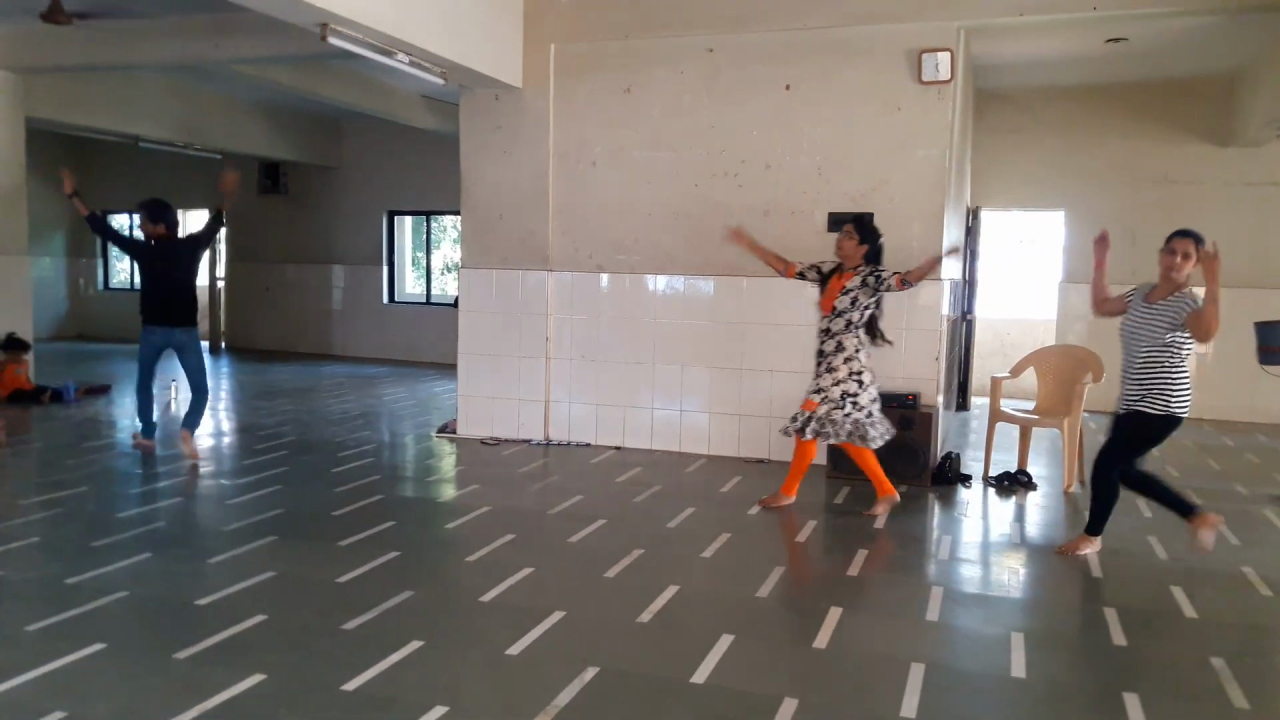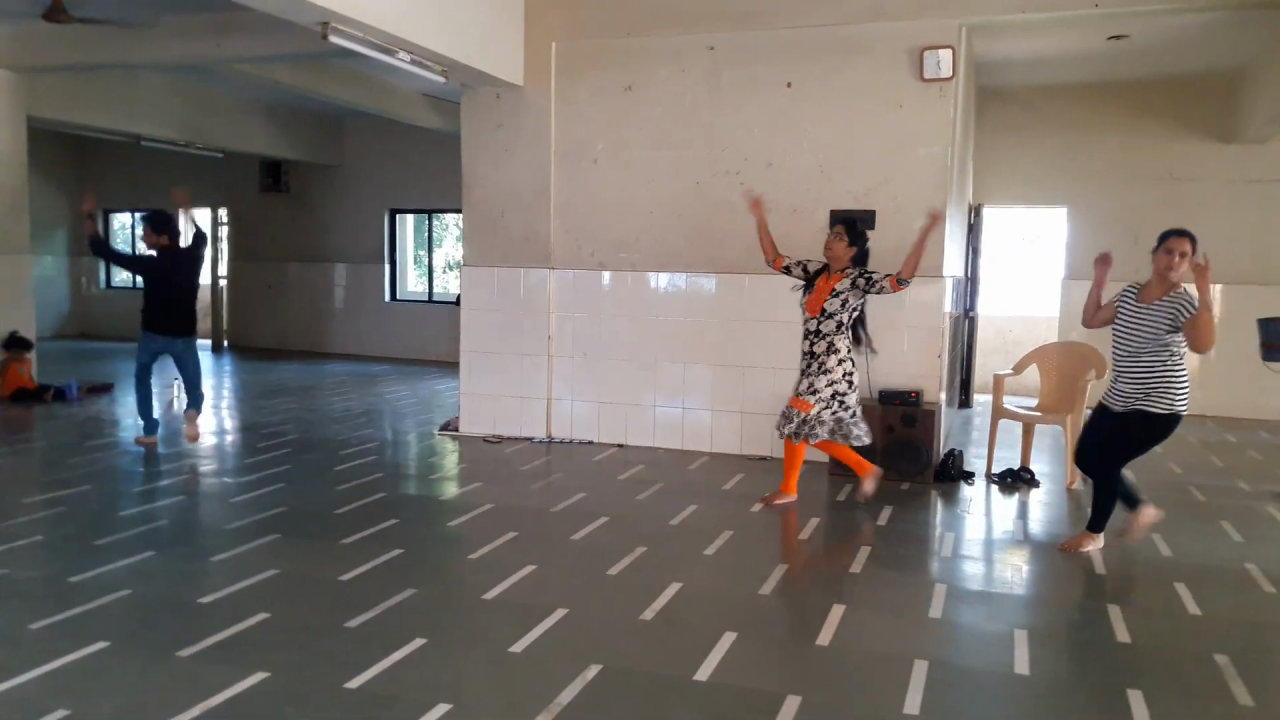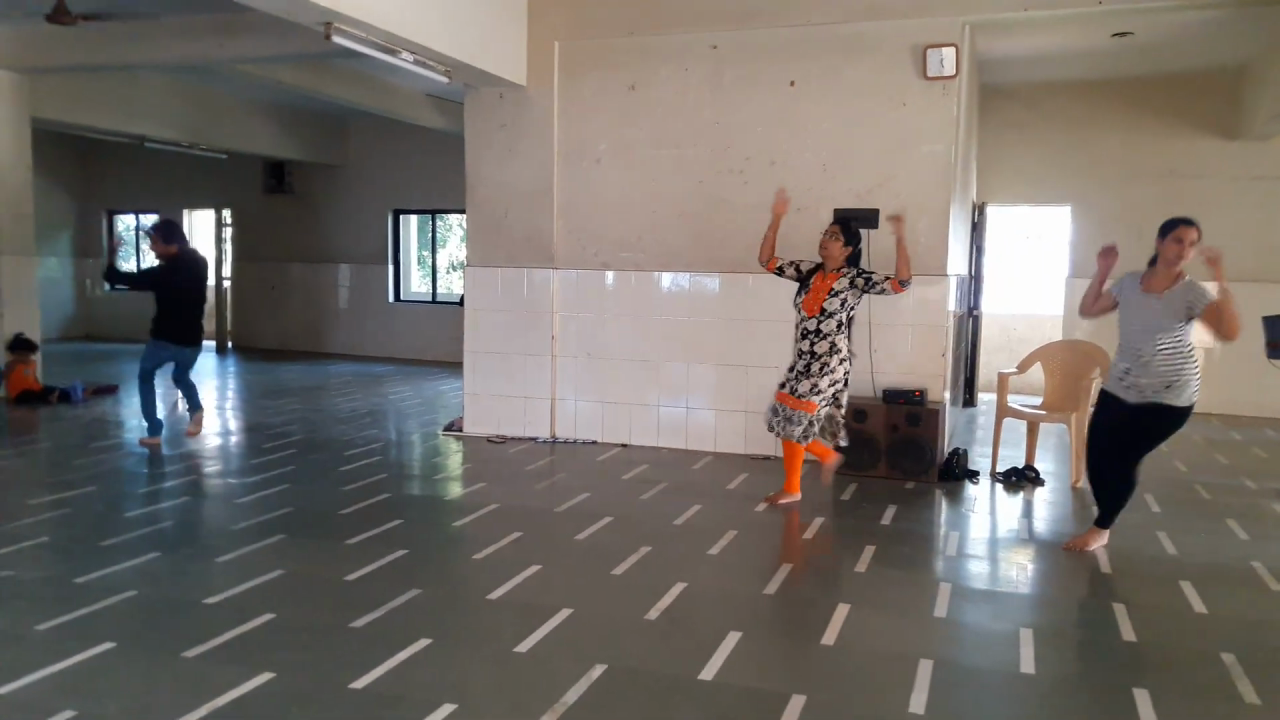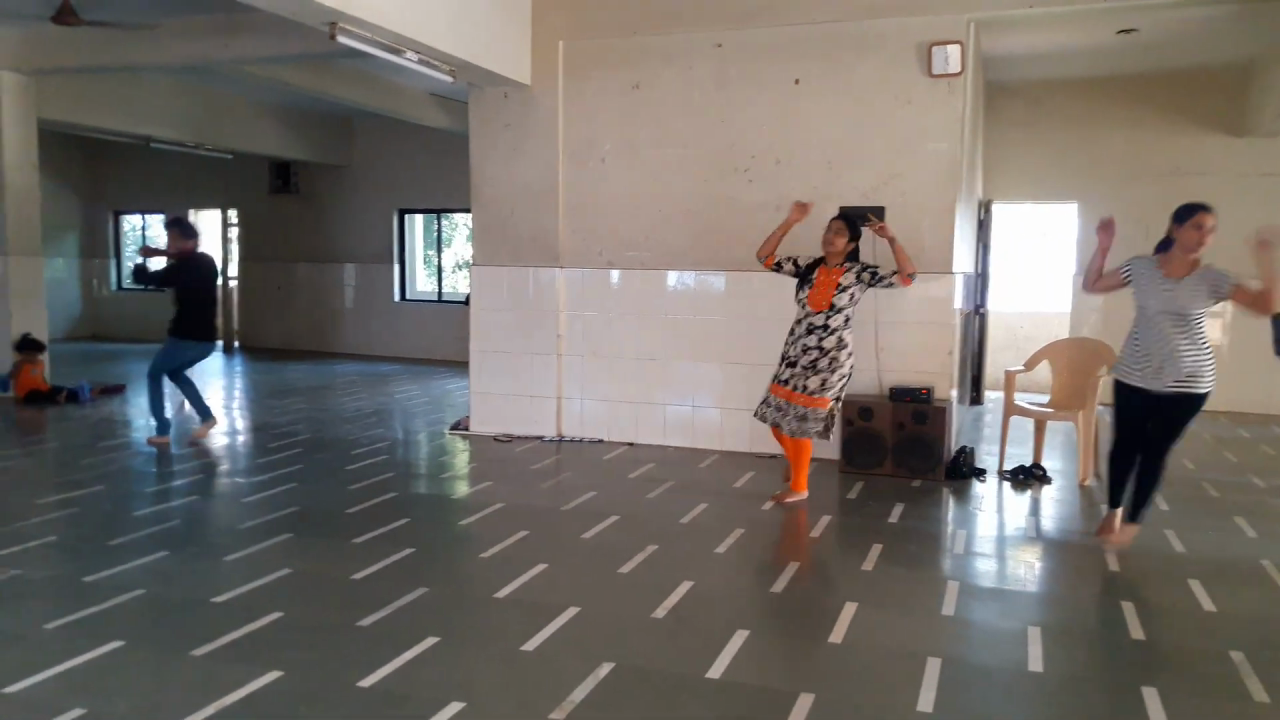
dt=0.1s
person 1, frame 1
left shoulder: (1187, 303)
right shoulder: (1142, 292)
left elbow: (1205, 333)
right elbow: (1102, 307)
left wrist: (1213, 282)
right wrist: (1100, 261)
left hip: (1158, 405)
right hip: (1135, 403)
left knee: (1106, 465)
right knee: (1122, 469)
left ankle: (1092, 536)
right ankle: (1199, 517)
person 1, frame 2
left shoulder: (1183, 304)
right shoulder: (1130, 294)
left elbow: (1202, 344)
right elbow: (1091, 321)
left wrist: (1203, 288)
right wrist: (1099, 281)
left hip: (1158, 406)
right hip: (1118, 399)
left knee: (1103, 463)
right knee: (1085, 457)
left ankle: (1094, 533)
right ankle: (1142, 509)
person 1, frame 3
left shoulder: (1194, 293)
right shoulder: (1130, 282)
left elbow: (1229, 332)
right elbow: (1087, 310)
left wrist: (1221, 282)
right wrist: (1103, 272)
left hip: (1170, 397)
right hip: (1120, 390)
left knee: (1124, 459)
right knee: (1096, 452)
left ankle: (1102, 528)
right ankle: (1105, 512)
person 1, frame 4
left shoulder: (1212, 280)
right shoulder: (1141, 267)
left elbow: (1266, 305)
right elbow: (1092, 285)
left wrist: (1265, 262)
right wrist: (1103, 246)
left hip: (1188, 384)
right hip: (1135, 376)
left knee: (1154, 451)
right knee: (1124, 445)
left ankle: (1131, 521)
right ankle: (1115, 510)
person 2, frame 1
left shoulder: (872, 277)
right shoulder: (831, 271)
left elbow: (906, 279)
right elbow: (788, 268)
left wrist: (938, 261)
right wrist: (751, 245)
left hip: (846, 364)
right hip: (831, 363)
left knee: (805, 426)
right knee: (849, 434)
left ankle: (787, 492)
right ankle: (886, 491)
person 2, frame 2
left shoulder: (858, 280)
right shoulder: (816, 271)
left elbow: (901, 279)
right elbow: (775, 260)
left wrist: (924, 235)
right wrist: (761, 221)
left hip: (831, 364)
right hip: (814, 363)
left knee: (797, 423)
right knee: (814, 429)
left ankle: (789, 489)
right ankle: (866, 470)
person 2, frame 3
left shoulder: (855, 279)
right shoulder: (808, 271)
left elbow: (901, 283)
right elbow: (766, 260)
left wrist: (899, 237)
right wrist: (776, 220)
left hip: (827, 363)
right hip: (801, 360)
left knee: (795, 422)
right knee: (786, 421)
left ankle: (792, 487)
right ankle: (829, 457)
person 2, frame 4
left shoulder: (859, 273)
right shoulder: (808, 266)
left elbow: (906, 275)
right elbow: (765, 257)
left wrist: (890, 238)
right wrist: (790, 222)
left hip: (832, 356)
right hip: (797, 352)
left knee: (802, 420)
right knee: (779, 416)
left ankle: (799, 486)
right ankle: (796, 469)
person 3, frame 1
left shoulder: (145, 250)
right shoulder: (191, 247)
left elbow: (103, 230)
right elbow: (216, 223)
left wrist: (73, 195)
right wrist: (227, 194)
left hip: (155, 329)
right hip: (187, 331)
left knee: (145, 380)
right knee: (200, 391)
left ankle: (147, 435)
right ankle: (188, 431)
person 3, frame 2
left shoulder: (149, 265)
right shoulder: (192, 258)
left elbow: (102, 250)
right elbow: (201, 236)
left wrist: (90, 216)
right wrist: (186, 209)
left hip: (153, 336)
right hip: (184, 338)
left knee: (142, 379)
right knee: (194, 390)
left ankle: (149, 432)
right ankle: (192, 413)
person 3, frame 3
left shoulder: (160, 273)
right shoulder: (198, 262)
left elbow: (113, 278)
left wrist: (112, 253)
left hip: (164, 342)
right hip: (191, 343)
left knee: (145, 375)
right knee: (181, 377)
left ankle: (154, 433)
right ankle: (196, 409)
person 3, frame 4
left shoulder: (182, 269)
right shoulder: (206, 262)
left elbow: (141, 277)
left wrist: (141, 264)
right wrist: (159, 252)
left hip: (185, 340)
right hip: (207, 340)
left knee: (154, 375)
right knee: (174, 372)
left ankle: (162, 432)
right ankle: (206, 417)
